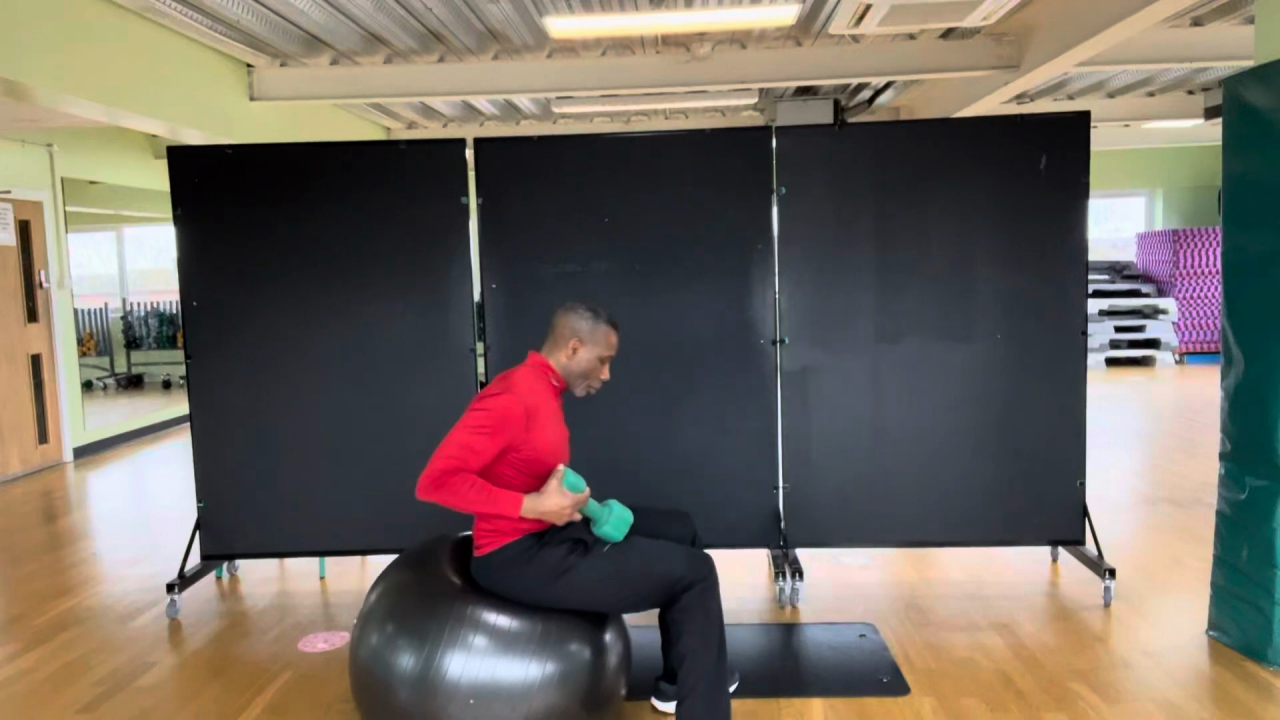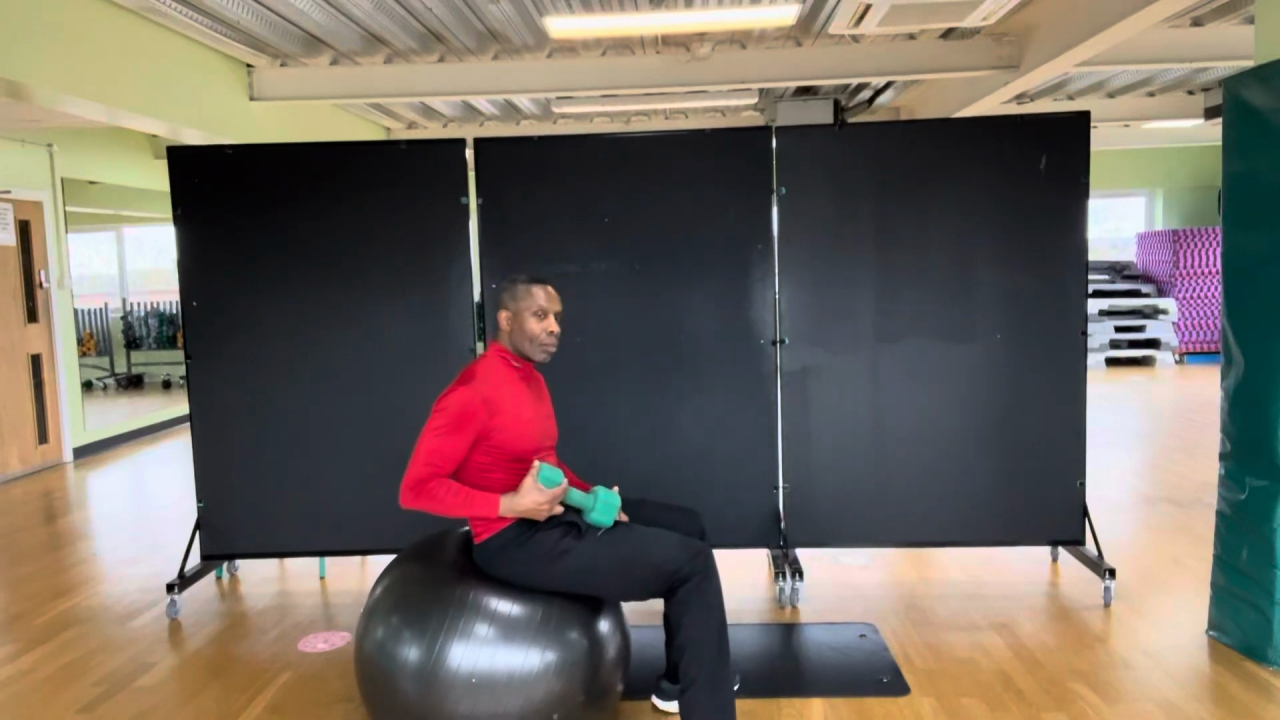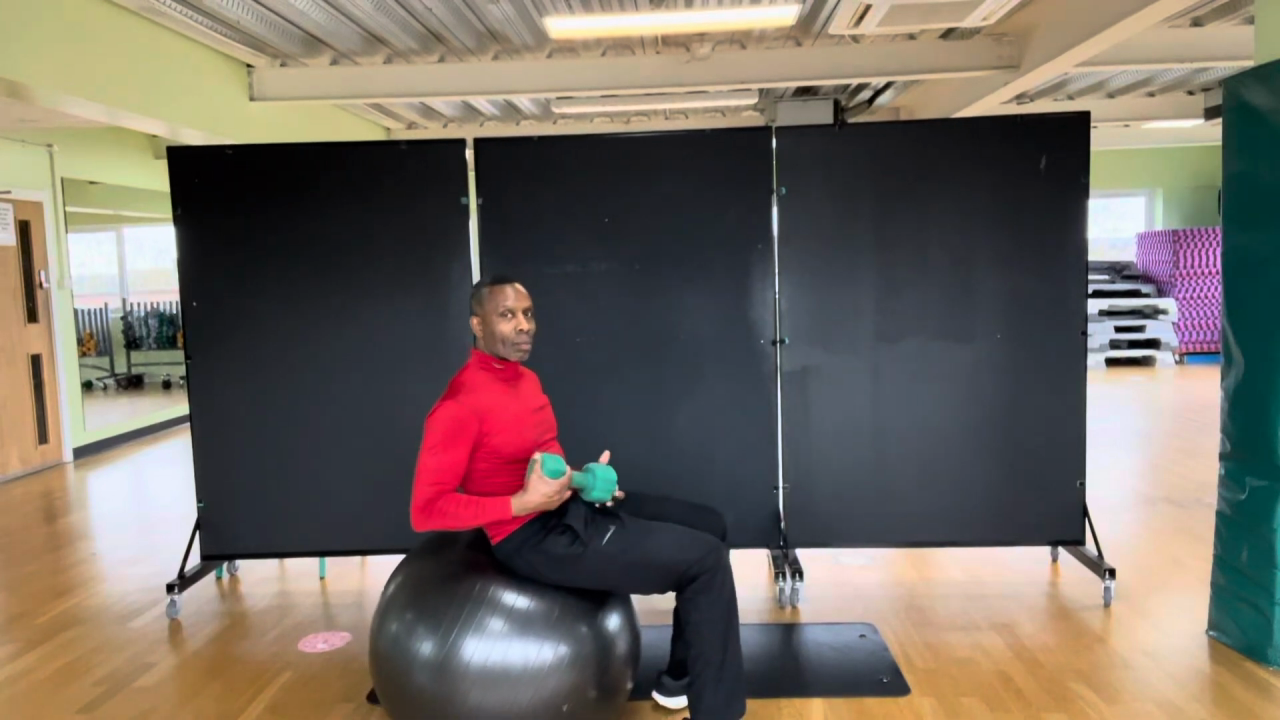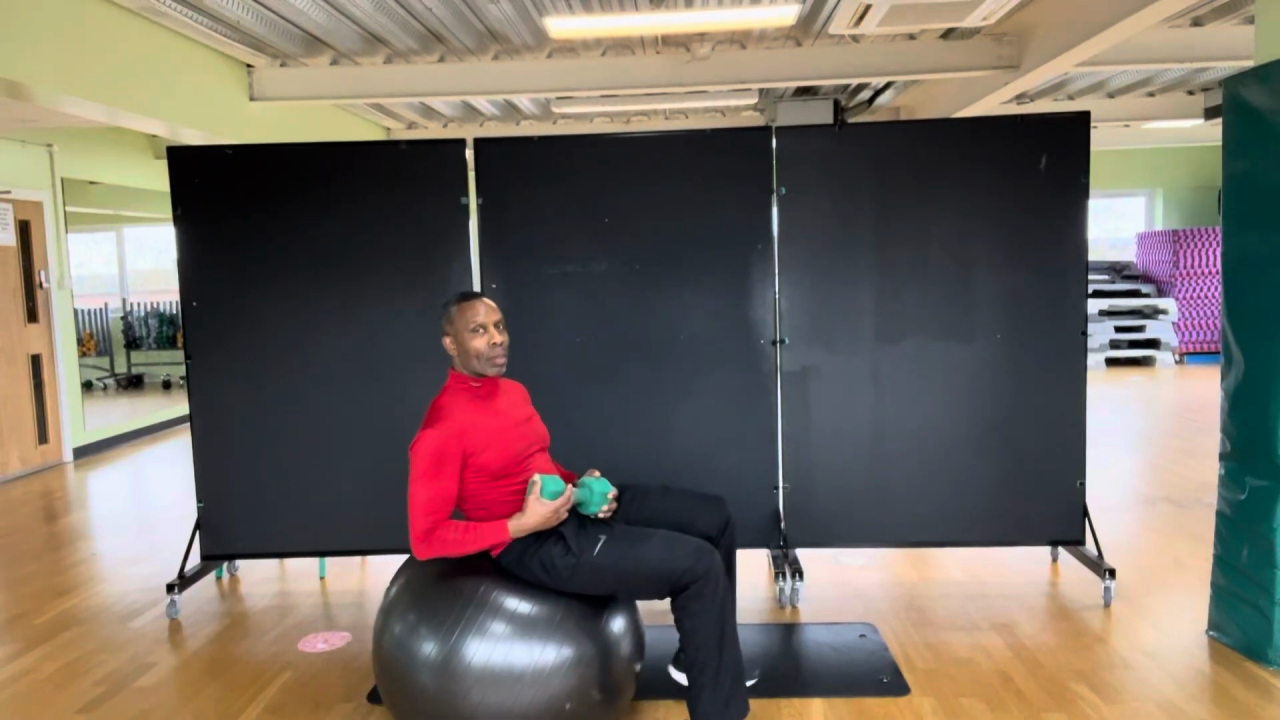
dt=0.5s
person 1, frame 1
left shoulder: (543, 391)
right shoulder: (515, 398)
right elbow: (435, 480)
left wrist: (574, 502)
right wrist: (533, 505)
left hip: (551, 532)
right hip: (519, 558)
left knee: (678, 531)
right knee: (693, 572)
left ankle: (679, 682)
person 1, frame 2
left shoulder: (532, 380)
right shoulder: (473, 392)
right elbow: (416, 488)
right wrist: (511, 504)
left hip: (557, 515)
right hip: (518, 541)
left knee: (687, 526)
right knee: (692, 563)
left ankle: (680, 680)
person 1, frame 3
left shoulder: (526, 379)
right shoulder: (461, 404)
right elbow: (426, 510)
right wrist: (522, 502)
left hip: (574, 506)
right hip: (537, 537)
left knee: (708, 525)
right knee: (705, 558)
left ankle: (681, 674)
person 1, frame 4
left shoulder: (514, 392)
right shoulder: (442, 429)
right elbow: (426, 537)
right wrist: (526, 521)
left hip: (571, 507)
right hip: (536, 543)
left knee: (711, 516)
right knee: (696, 565)
left ankle: (697, 660)
